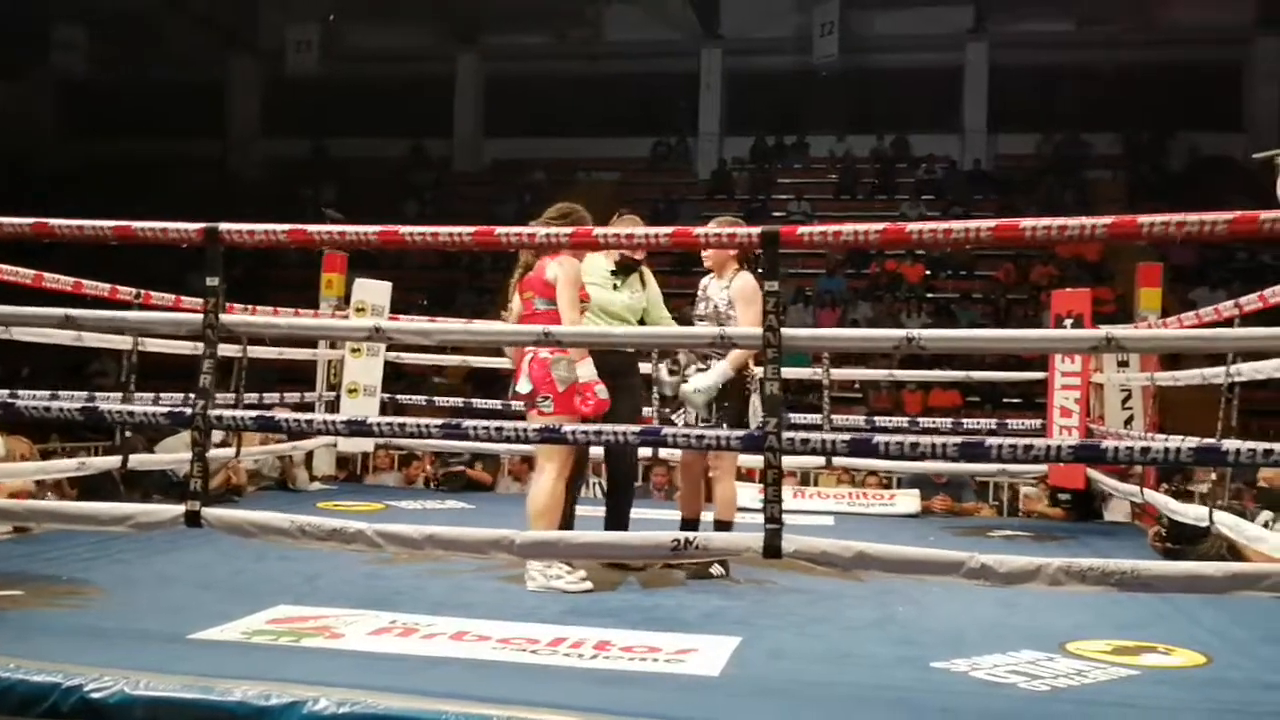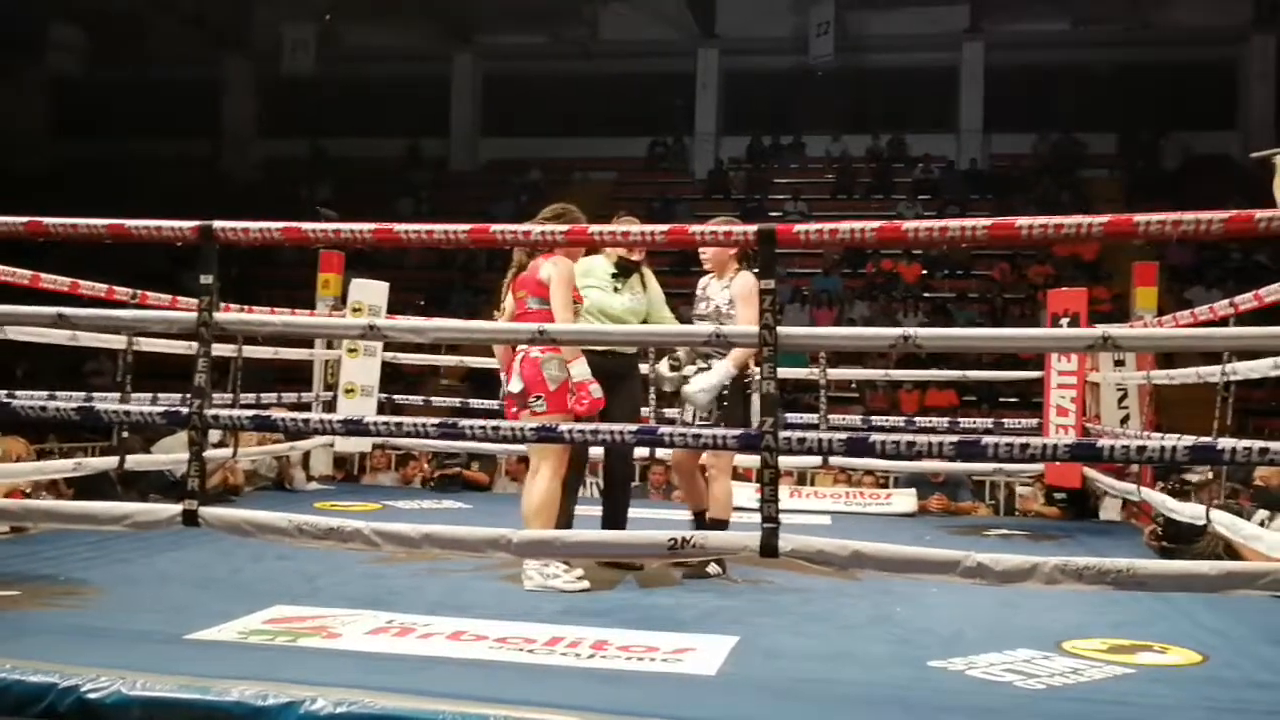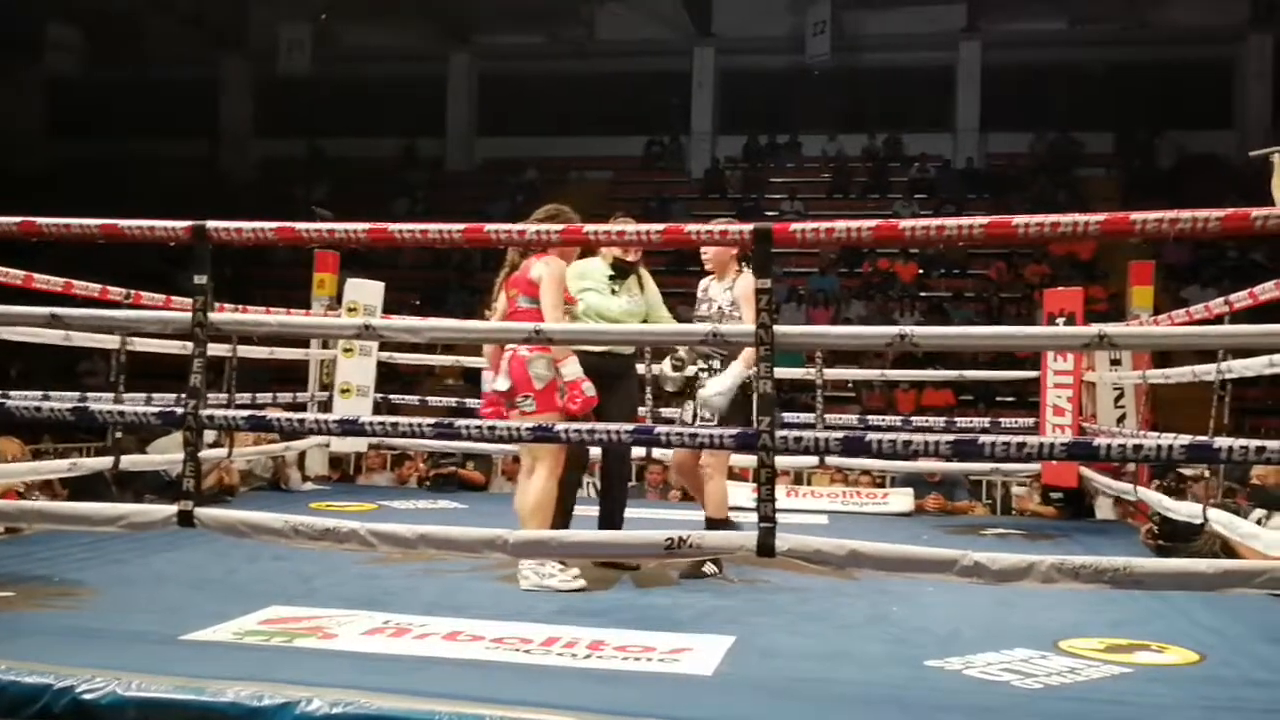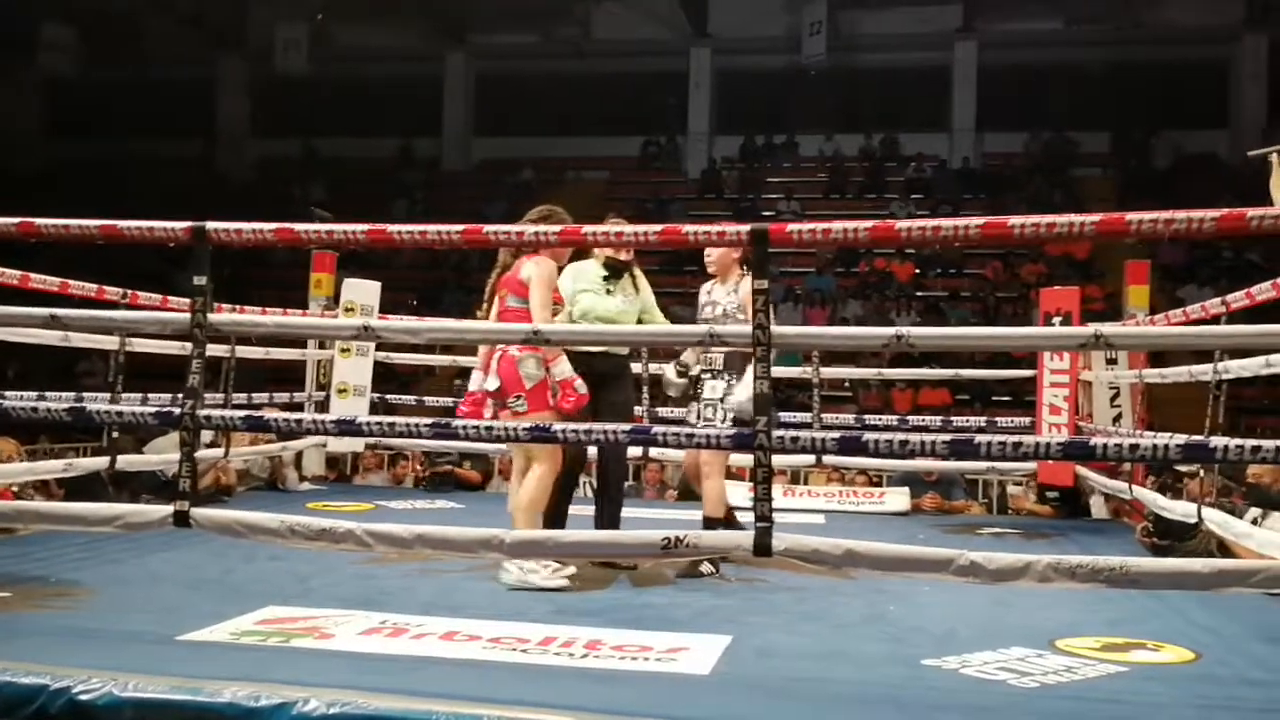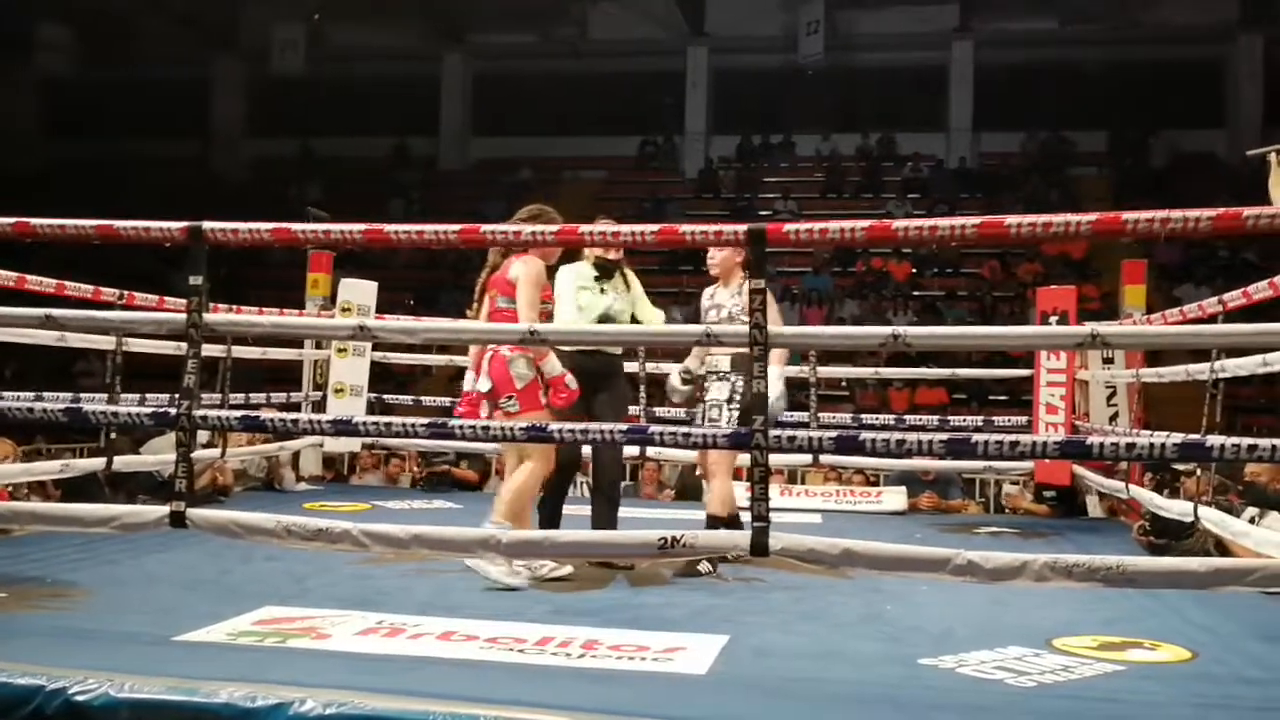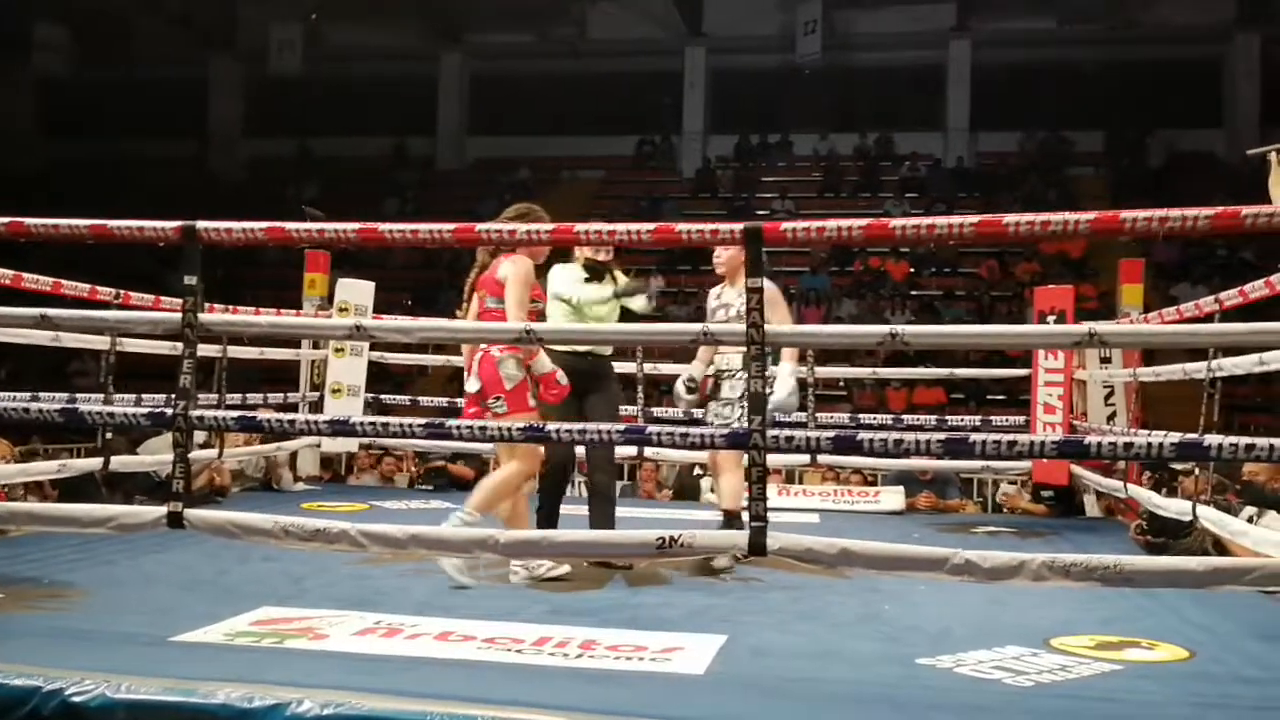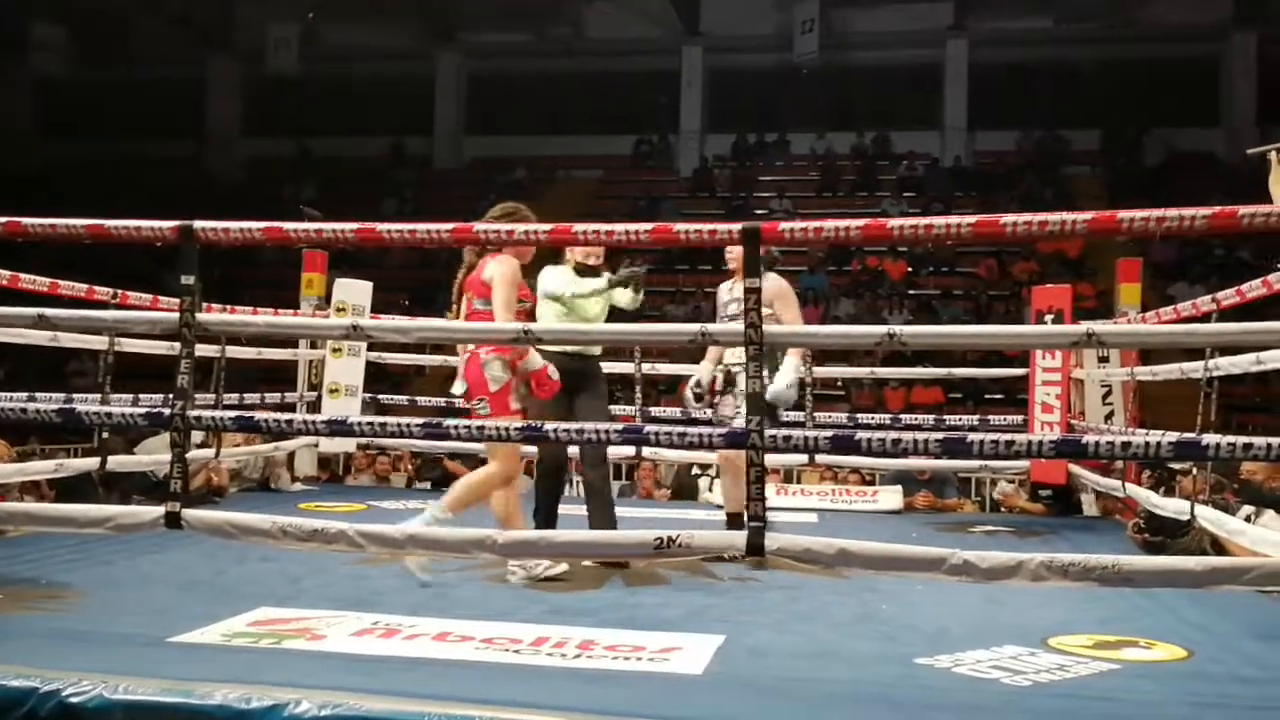
dt=0.1s
person 1, frame 1
left shoulder: (531, 270)
right shoulder: (565, 264)
right elbow: (570, 325)
right wrist: (589, 376)
left hip: (533, 367)
right hip: (555, 368)
left knee: (546, 467)
right knee: (556, 467)
left ankle: (543, 557)
right ankle: (541, 564)
person 1, frame 2
left shoulder: (524, 270)
right shoulder: (559, 265)
right elbow: (564, 324)
left wrist: (510, 379)
right wrist: (582, 376)
left hip: (524, 367)
right hip: (548, 367)
left knee: (540, 466)
right knee: (551, 467)
left ankle: (539, 557)
right ankle: (538, 563)
person 1, frame 3
left shoulder: (518, 269)
right shoulder: (552, 265)
right elbow: (553, 325)
left wrist: (491, 383)
right wrist: (574, 375)
left hip: (513, 367)
right hip: (536, 367)
left knee: (531, 467)
right knee: (549, 465)
left ankle: (535, 557)
right ankle: (536, 562)
person 1, frame 4
left shoulder: (510, 270)
right shoulder: (542, 265)
right elbow: (542, 325)
left wrist: (477, 384)
right wrist: (565, 374)
left hip: (505, 367)
right hip: (526, 368)
left knee: (524, 466)
right knee: (547, 462)
left ankle: (526, 555)
right ankle: (520, 558)
person 1, frame 5
left shoulder: (501, 270)
right shoulder: (531, 265)
right elbow: (528, 325)
left wrist: (471, 385)
right wrist: (556, 370)
left hip: (497, 367)
right hip: (517, 367)
left knee: (518, 465)
right knee: (541, 460)
left ankle: (528, 557)
right ankle: (488, 546)
person 1, frame 6
left shoulder: (490, 270)
right shoulder: (520, 264)
right elbow: (517, 325)
left wrist: (473, 387)
right wrist: (546, 368)
left hip: (488, 368)
right hip: (507, 367)
left knee: (512, 464)
right knee: (526, 462)
left ankle: (525, 558)
right ankle: (456, 531)
person 1, frame 7
left shoulder: (481, 269)
right shoulder: (506, 265)
right elbow: (504, 326)
right wrist: (535, 363)
left hip: (482, 368)
right hip: (494, 370)
left knee: (507, 468)
right knee: (504, 467)
left ankle: (523, 558)
right ankle: (422, 529)
person 2, frame 1
left shoulder: (744, 283)
right shoulder: (705, 283)
left wrist: (715, 375)
right wrist: (681, 363)
left hip: (728, 385)
right hip: (703, 381)
left knee: (720, 467)
right knee: (689, 464)
left ankle: (719, 554)
person 2, frame 2
left shoulder: (744, 283)
right shoulder: (704, 283)
left elbow: (750, 341)
left wrist: (717, 375)
right wrist: (678, 359)
left hip: (729, 384)
right hip: (702, 379)
left knee: (717, 465)
right knee: (682, 461)
left ankle: (716, 554)
right ankle: (701, 532)
person 2, frame 3
left shoulder: (746, 285)
right shoulder: (705, 285)
left elbow: (754, 342)
left wrist: (728, 379)
right wrist: (679, 360)
left hip: (729, 385)
right hip: (703, 380)
left knee: (713, 464)
right knee: (682, 463)
left ankle: (712, 555)
right ankle: (722, 525)
person 2, frame 4
left shoulder: (749, 287)
right shoulder: (707, 289)
left wrist: (751, 381)
right wrist: (683, 364)
left hip: (731, 384)
right hip: (706, 382)
left knee: (711, 464)
right knee: (693, 465)
left ankle: (709, 554)
right ankle: (731, 527)
person 2, frame 5
right shoulder: (709, 294)
left wrist: (774, 380)
right wrist: (687, 370)
left hip: (741, 383)
right hip: (712, 384)
left knee: (719, 461)
right knee: (708, 464)
left ankle: (712, 552)
right ankle: (736, 535)
person 2, frame 6
left shoulder: (763, 289)
right shoulder: (715, 294)
left wrist: (786, 377)
right wrist: (694, 373)
left hip: (749, 381)
right hip: (723, 382)
left knee: (728, 458)
right knee: (718, 463)
person 2, frame 7
left shoulder: (774, 285)
right shoulder: (725, 289)
left wrist: (789, 371)
right wrist: (703, 371)
right hip: (730, 374)
left knee: (739, 453)
right knee: (725, 459)
person 3, frame 1
left shoulder: (643, 276)
right shoulder: (584, 266)
left elbow: (662, 322)
left hip: (624, 369)
left knee: (624, 458)
right knee: (574, 453)
person 3, frame 2
left shoulder: (645, 278)
right shoulder: (584, 268)
left elbow: (665, 322)
left hip: (624, 373)
right hip: (583, 365)
left knee: (621, 460)
right knee: (573, 455)
person 3, frame 3
left shoulder: (642, 279)
right shoulder: (581, 270)
left elbow: (661, 320)
left hip: (621, 372)
right hip: (581, 366)
left knee: (617, 458)
right knee: (573, 455)
person 3, frame 4
left shoulder: (636, 279)
right shoulder: (576, 273)
left elbow: (655, 321)
right elbow: (557, 321)
left hip: (616, 373)
right hip: (576, 367)
left knee: (614, 458)
right knee: (571, 455)
person 3, frame 5
left shoulder: (626, 276)
right shoulder: (568, 274)
left elbow: (648, 313)
right elbow: (566, 318)
left wrist: (662, 322)
right wrist: (598, 319)
left hip: (610, 372)
right hip: (569, 368)
left knee: (609, 457)
right knee: (565, 454)
person 3, frame 6
left shoulder: (615, 278)
right shoulder: (560, 273)
left elbow: (640, 304)
right elbow: (579, 296)
left wrist: (649, 292)
right wrist: (621, 288)
left hip: (600, 373)
right hip: (560, 367)
left knee: (602, 459)
right knee: (559, 456)
person 3, frame 7
left shoulder: (605, 283)
right shoulder: (551, 275)
left elbow: (629, 301)
right elbow: (570, 289)
left wrist: (635, 285)
right wrist: (613, 280)
left hip: (589, 373)
right hip: (550, 368)
left knee: (595, 455)
right knee: (552, 456)
right ankle: (544, 532)
